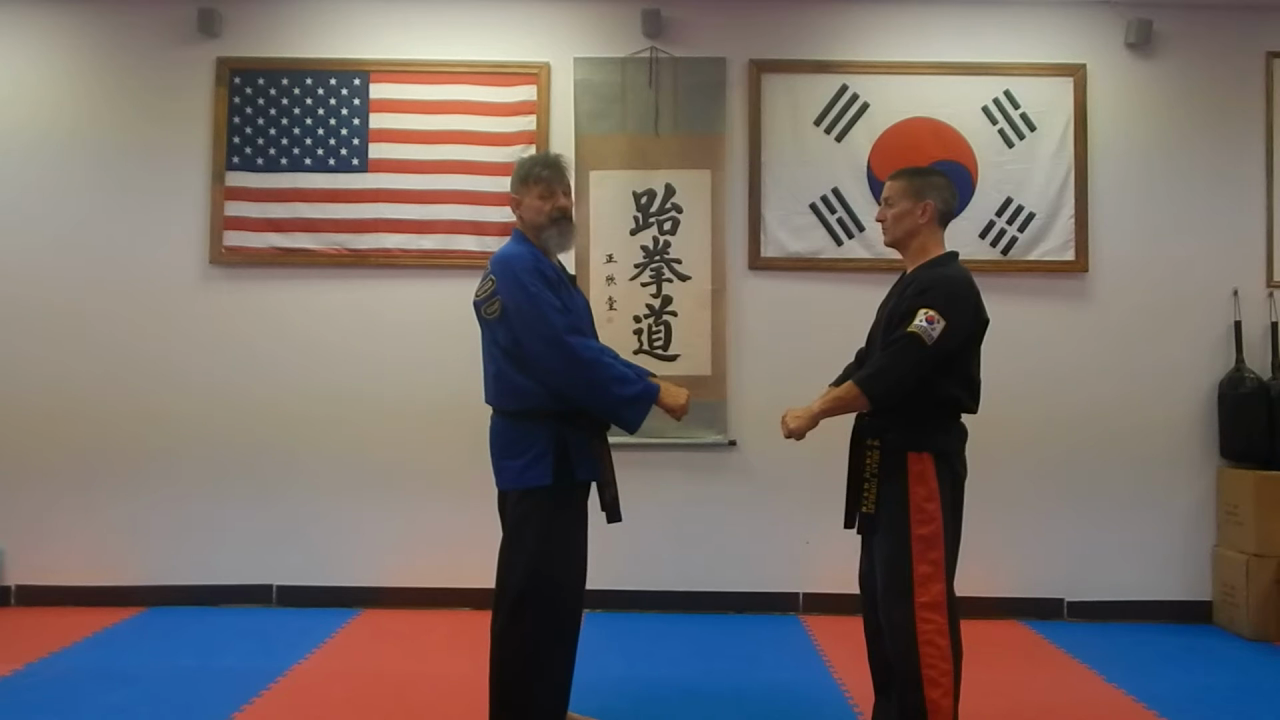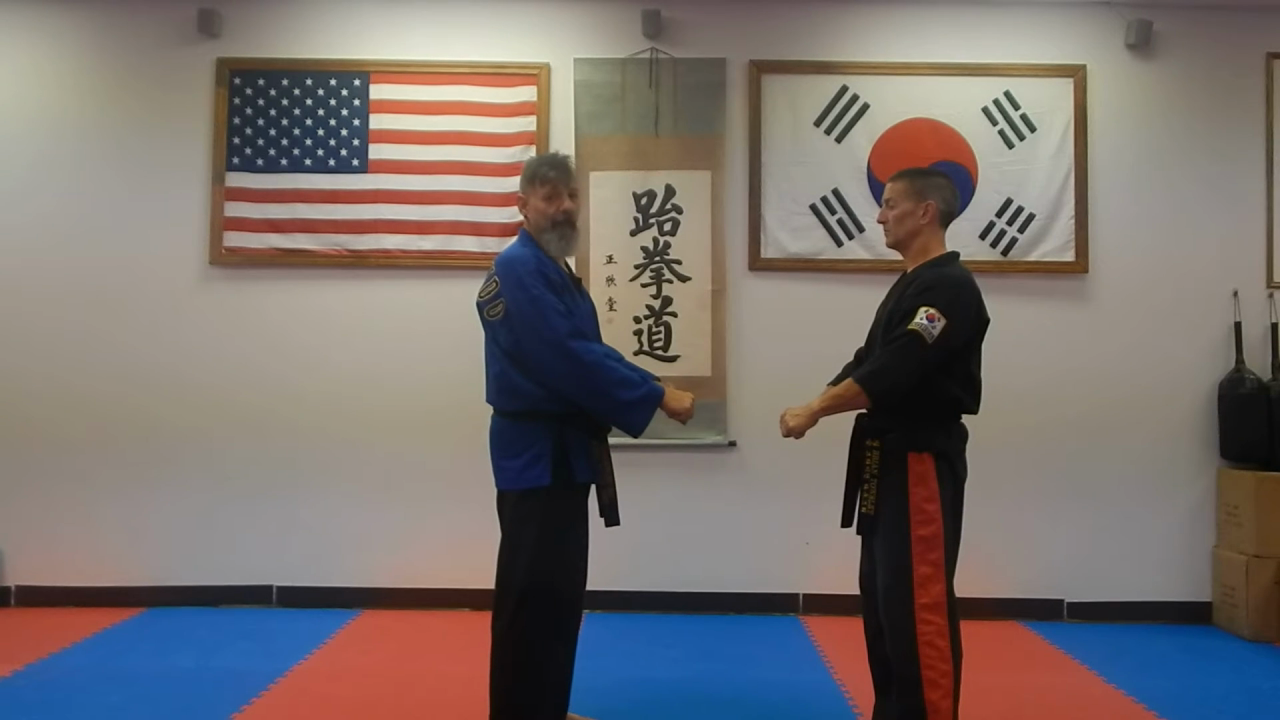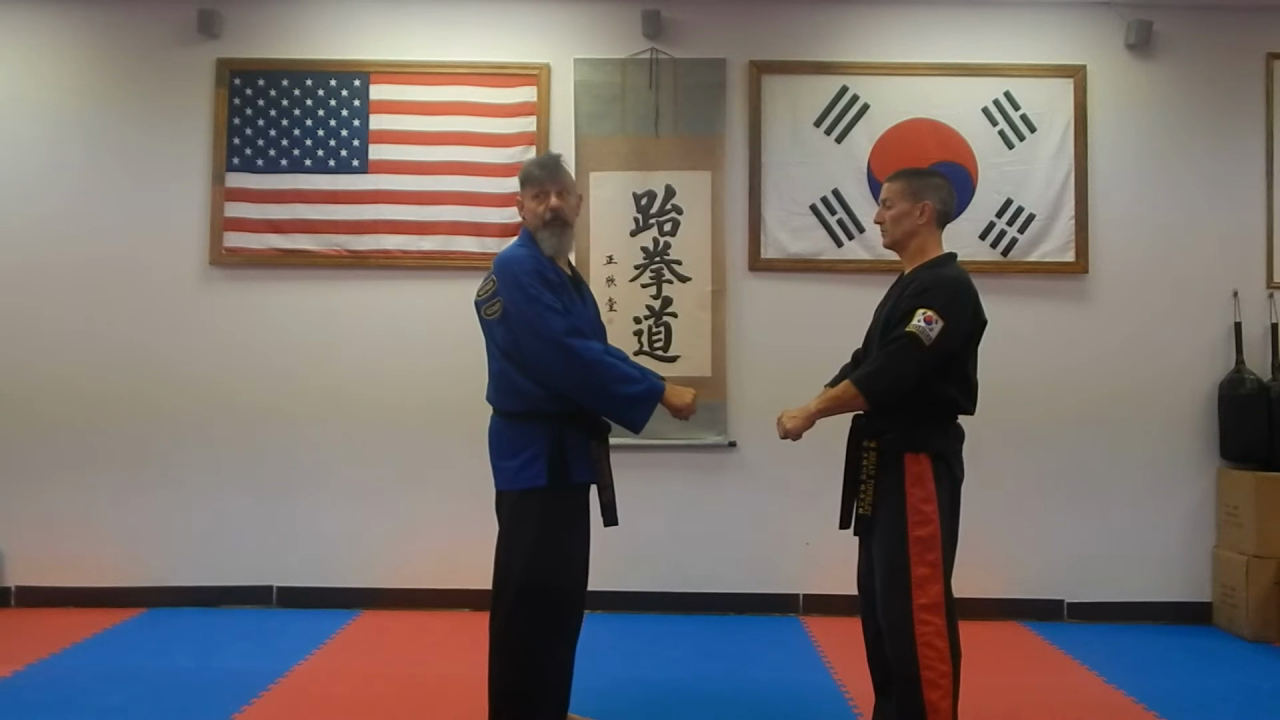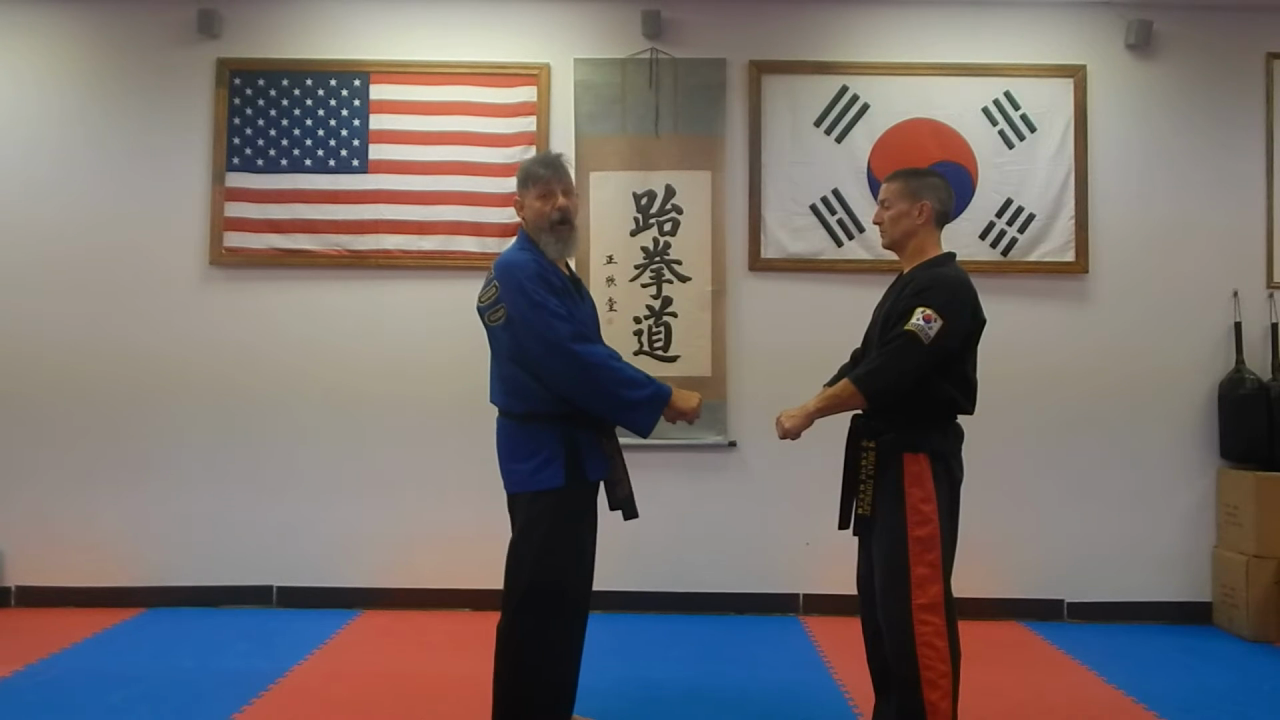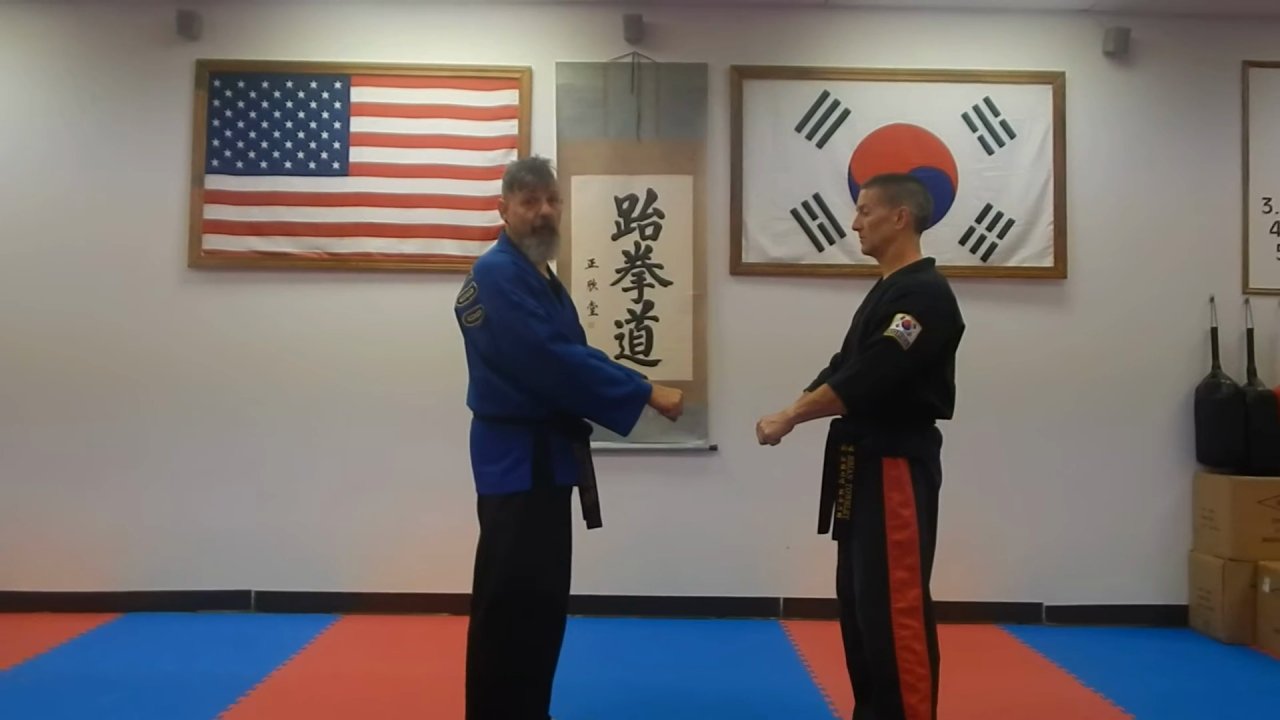
dt=1s
person 1, frame 1
left shoulder: (544, 267)
right shoulder: (516, 268)
left elbow: (583, 349)
right elbow: (570, 357)
left wrist: (649, 380)
right wrist: (652, 394)
left hip: (556, 446)
right hip: (539, 450)
left knee: (557, 588)
right knee: (533, 592)
person 1, frame 2
left shoulder: (553, 269)
right shoulder: (519, 268)
left elbow: (589, 350)
right elbow: (572, 359)
left wrist: (652, 385)
right wrist: (656, 397)
left hip: (560, 448)
right hip: (538, 452)
left knee: (558, 589)
right knee: (534, 593)
person 1, frame 3
left shoulder: (564, 273)
right shoulder: (516, 269)
left elbow: (595, 349)
right elbow: (570, 358)
left wrist: (657, 385)
right wrist: (658, 393)
left hip: (566, 448)
right hip: (536, 452)
left knee: (562, 591)
right knee: (531, 595)
person 1, frame 4
left shoulder: (558, 272)
right shoulder: (518, 272)
left elbow: (591, 352)
right elbow: (574, 362)
left wrist: (655, 392)
right wrist: (662, 398)
left hip: (568, 448)
right hip: (544, 452)
left knee: (566, 591)
right knee: (539, 596)
person 1, frame 5
left shoulder: (541, 278)
right shoulder: (496, 275)
left elbow: (575, 352)
right elbow: (554, 360)
left wrist: (640, 386)
right wrist: (644, 394)
left hip: (547, 452)
right hip: (517, 457)
left knee: (544, 598)
right knee: (509, 601)
person 2, frame 1
left shoulder: (948, 288)
right shoulder: (910, 285)
left elbow: (891, 375)
right elbow: (868, 364)
left wrist: (814, 414)
right wrist: (813, 409)
left hip: (922, 463)
right hip: (889, 459)
left knee: (918, 600)
right knee: (883, 593)
person 2, frame 2
left shoulder: (949, 289)
right shoulder: (909, 286)
left elbow: (890, 374)
right elbow: (867, 364)
left wrist: (813, 411)
right wrist: (813, 407)
left hip: (923, 463)
right hip: (889, 459)
left knee: (918, 600)
right knee: (883, 593)
person 2, frame 3
left shoulder: (947, 289)
right shoulder: (908, 287)
left elbow: (889, 376)
right elbow: (865, 365)
left wrist: (810, 413)
right wrist: (810, 410)
left hip: (920, 464)
right hip: (887, 460)
left knee: (917, 602)
right knee: (881, 596)
person 2, frame 4
left shoulder: (946, 289)
right shoulder: (906, 286)
left elbow: (887, 375)
right elbow: (864, 365)
left wrist: (809, 413)
right wrist: (810, 410)
left hip: (919, 463)
right hip: (886, 459)
left knee: (916, 602)
right knee: (881, 595)
person 2, frame 5
left shoulder: (924, 295)
right shoulder: (886, 292)
left elbow: (866, 381)
right elbow: (843, 370)
left wrist: (789, 419)
right wrist: (789, 415)
left hip: (898, 467)
right hip: (866, 464)
left knee: (895, 605)
right knee: (860, 599)
